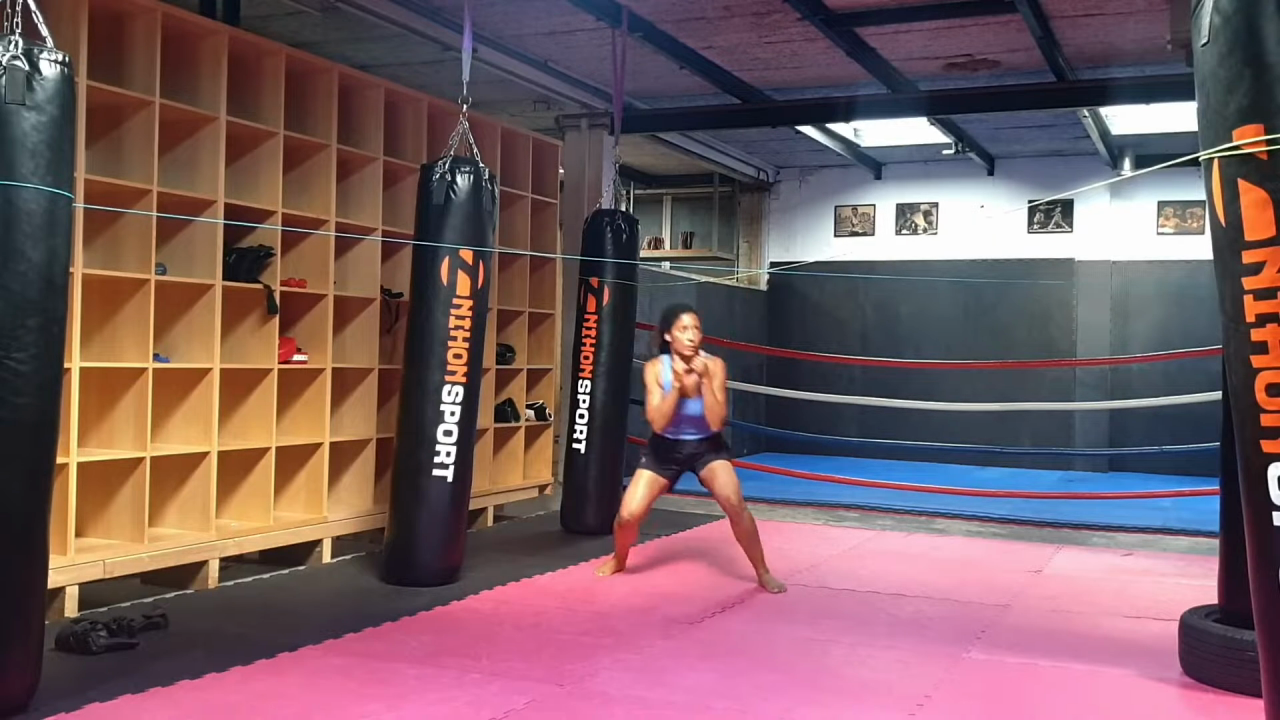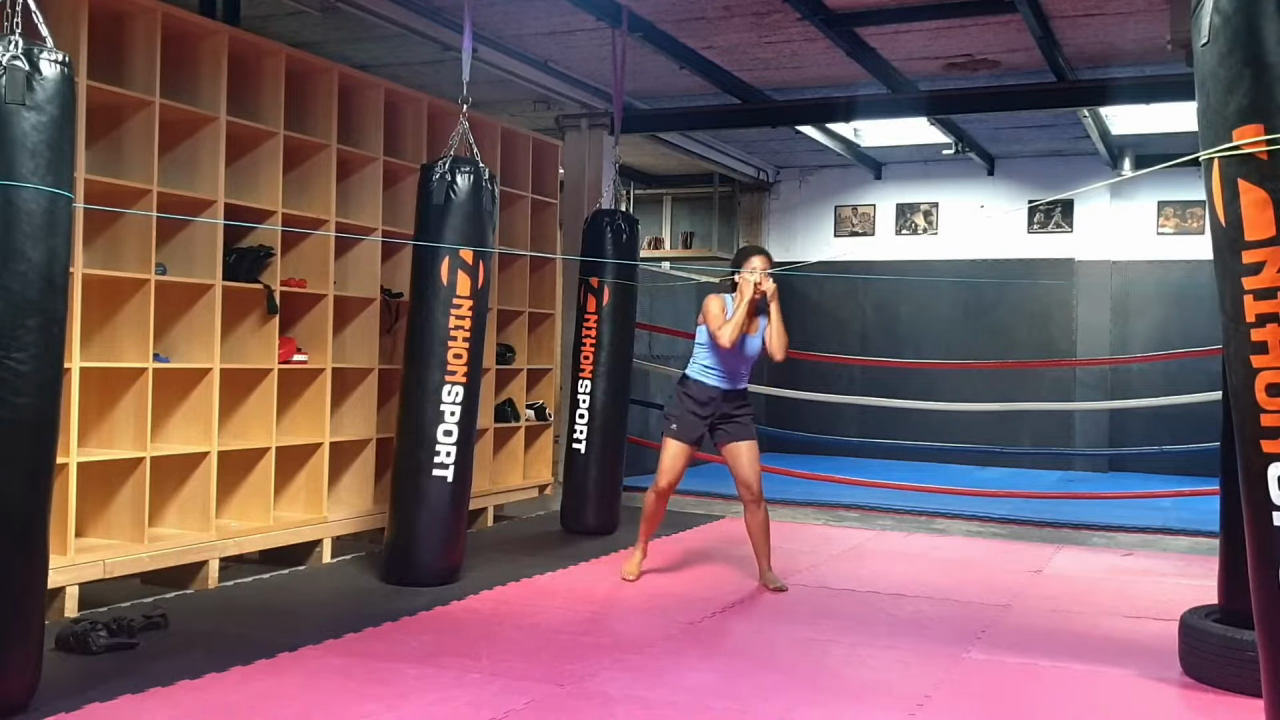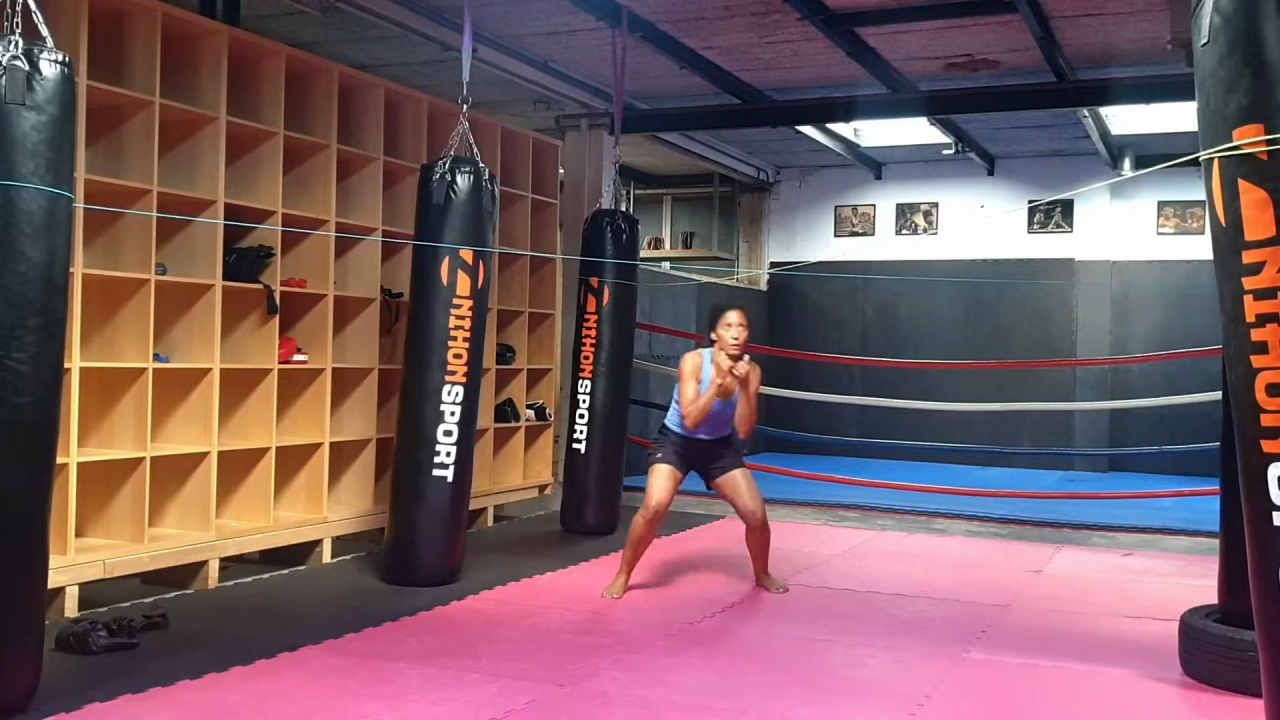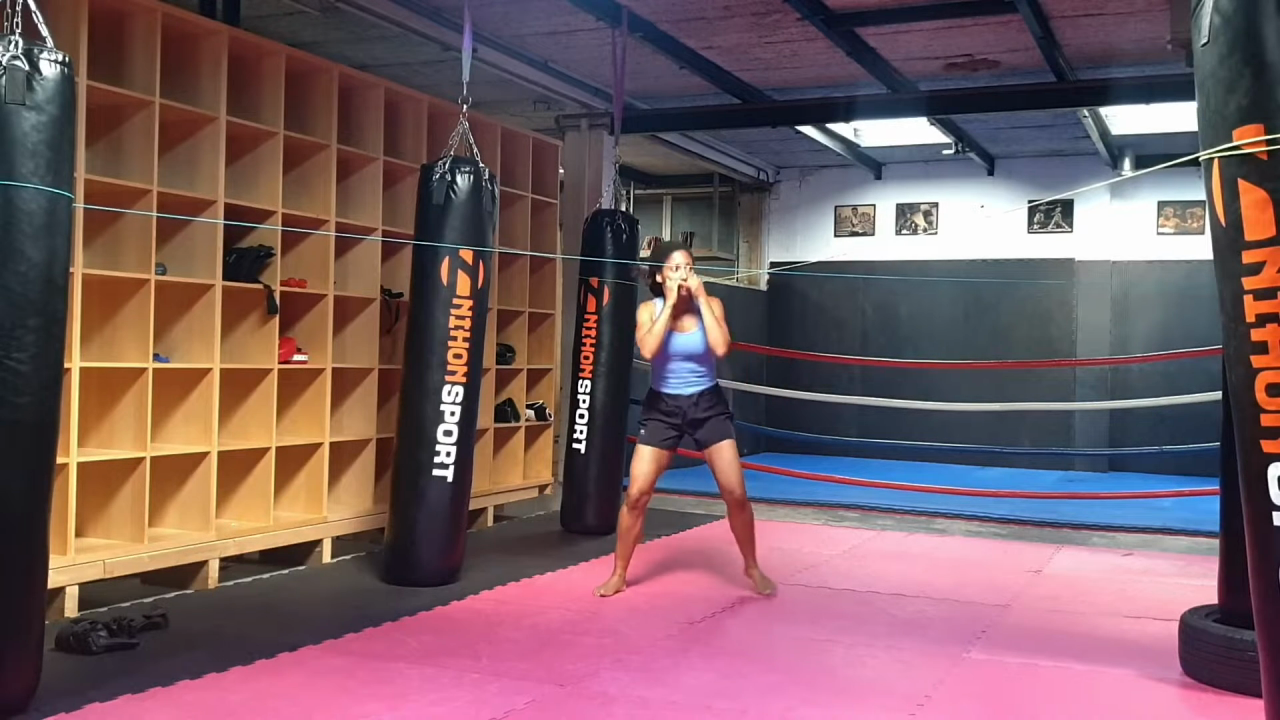
dt=0.4s
person 1, frame 1
left shoulder: (713, 365)
right shoulder: (655, 368)
left elbow: (716, 423)
right elbow: (657, 424)
left wrist: (703, 378)
right wrist: (678, 383)
left hip: (707, 446)
right hip: (666, 448)
left knee: (735, 503)
right knee: (629, 514)
left ankle: (763, 573)
right ankle: (618, 559)
person 1, frame 2
left shoulder: (765, 313)
right shoulder: (715, 302)
left elbow: (779, 354)
right elbow: (726, 340)
left wrist: (773, 303)
right wrist: (745, 300)
left hip: (735, 403)
right hip: (694, 397)
left knee: (752, 491)
right knee: (665, 484)
left ankle: (766, 571)
right ankle: (640, 551)
person 1, frame 3
left shoulder: (750, 371)
right shoulder: (692, 361)
left elbow: (745, 431)
right elbow: (689, 420)
left wrist: (743, 385)
right wrist: (718, 381)
left hip: (719, 447)
right hip: (677, 442)
left knee: (756, 514)
right knee: (653, 508)
left ankle: (762, 575)
right ankle: (622, 577)
person 1, frame 4
left shoulder: (710, 305)
right shoulder: (648, 309)
left elbow: (721, 348)
right elbow: (648, 350)
left wrist: (701, 297)
right wrist: (669, 306)
left hip: (706, 405)
right hip: (661, 408)
left knee: (736, 493)
right knee: (637, 494)
left ankle: (752, 568)
right ankle: (618, 574)
